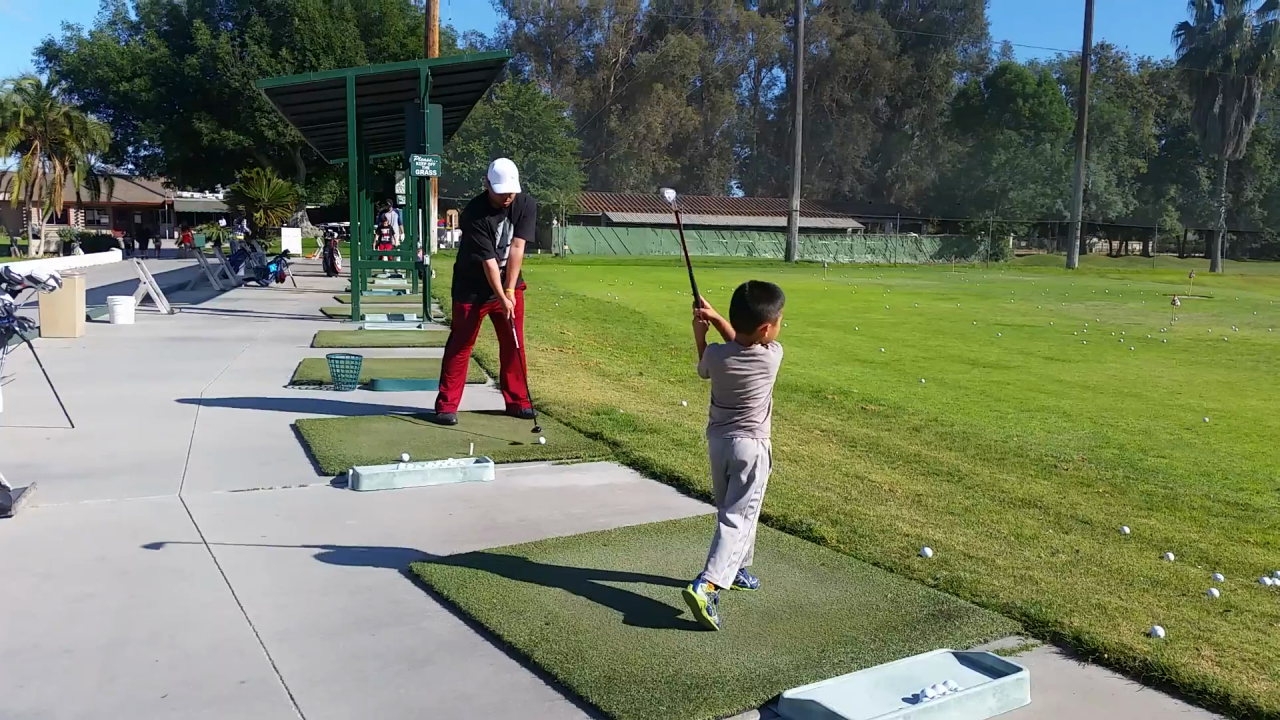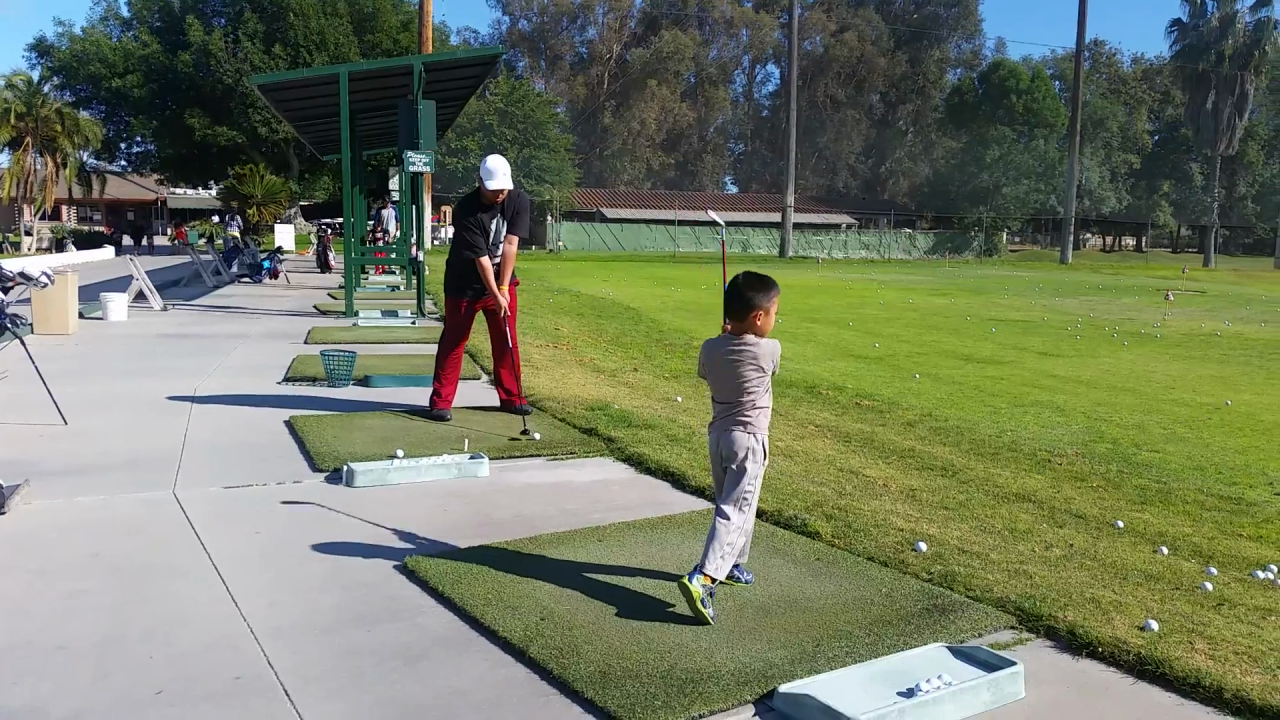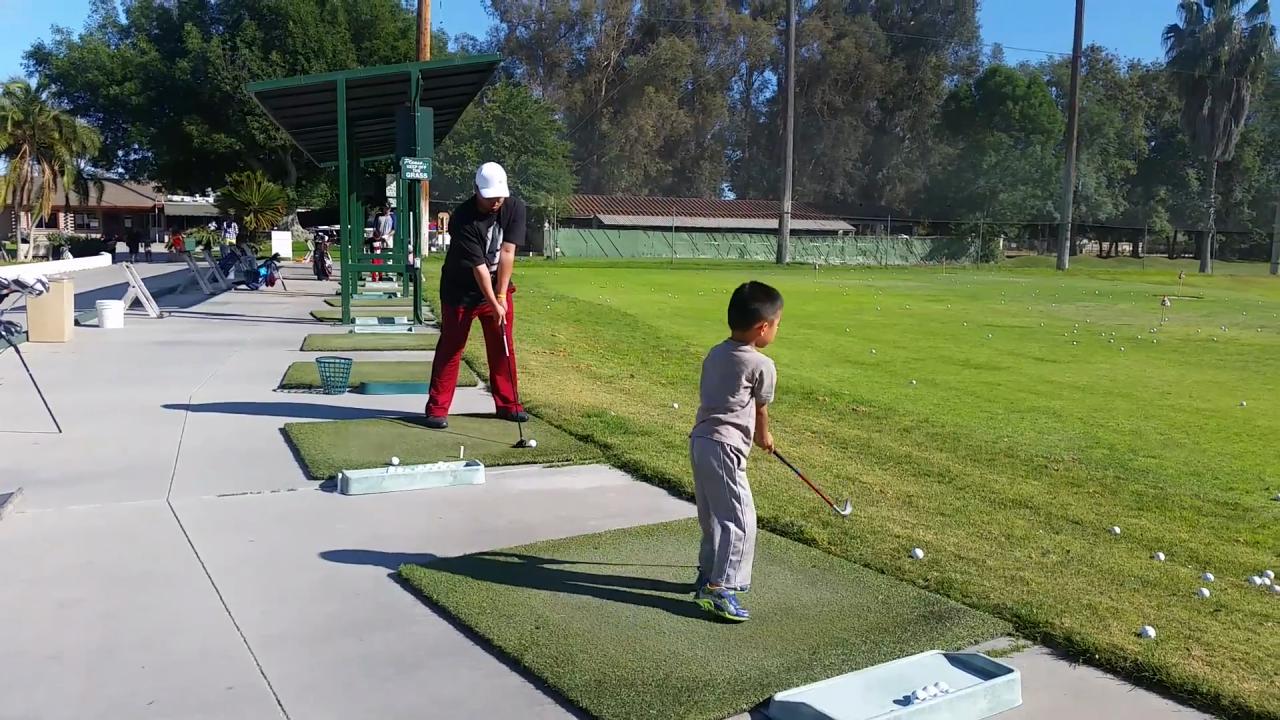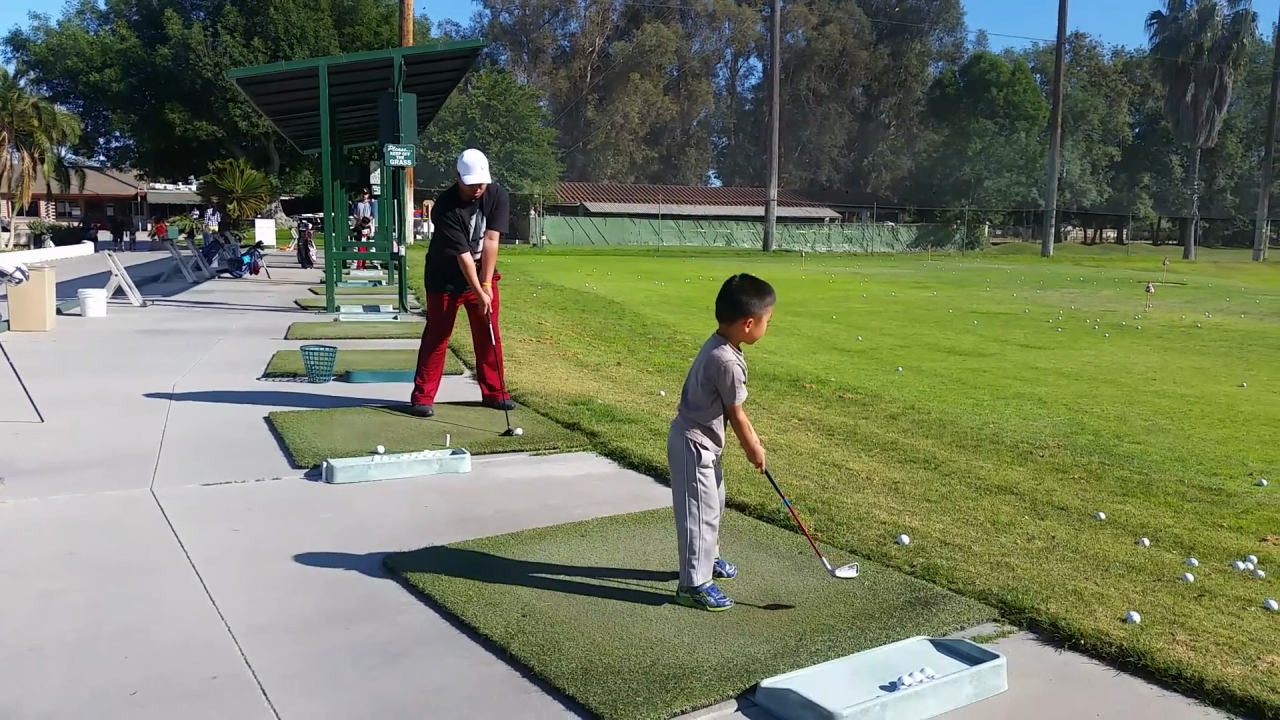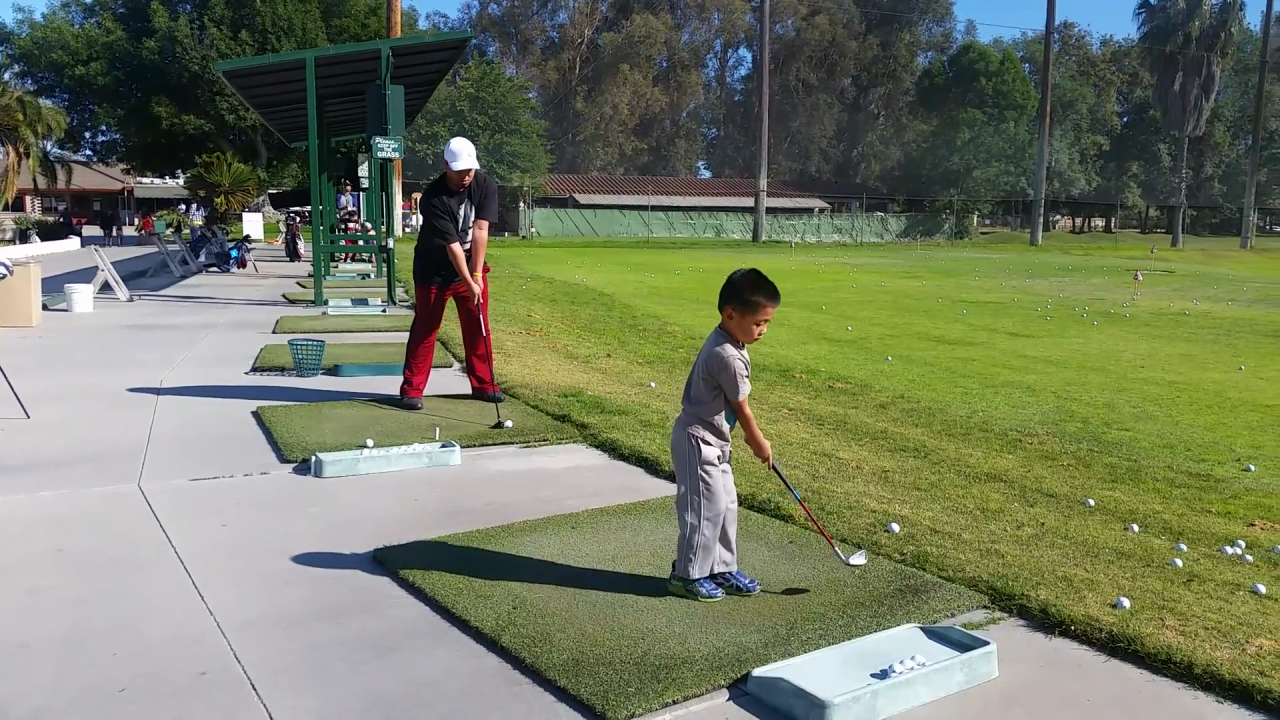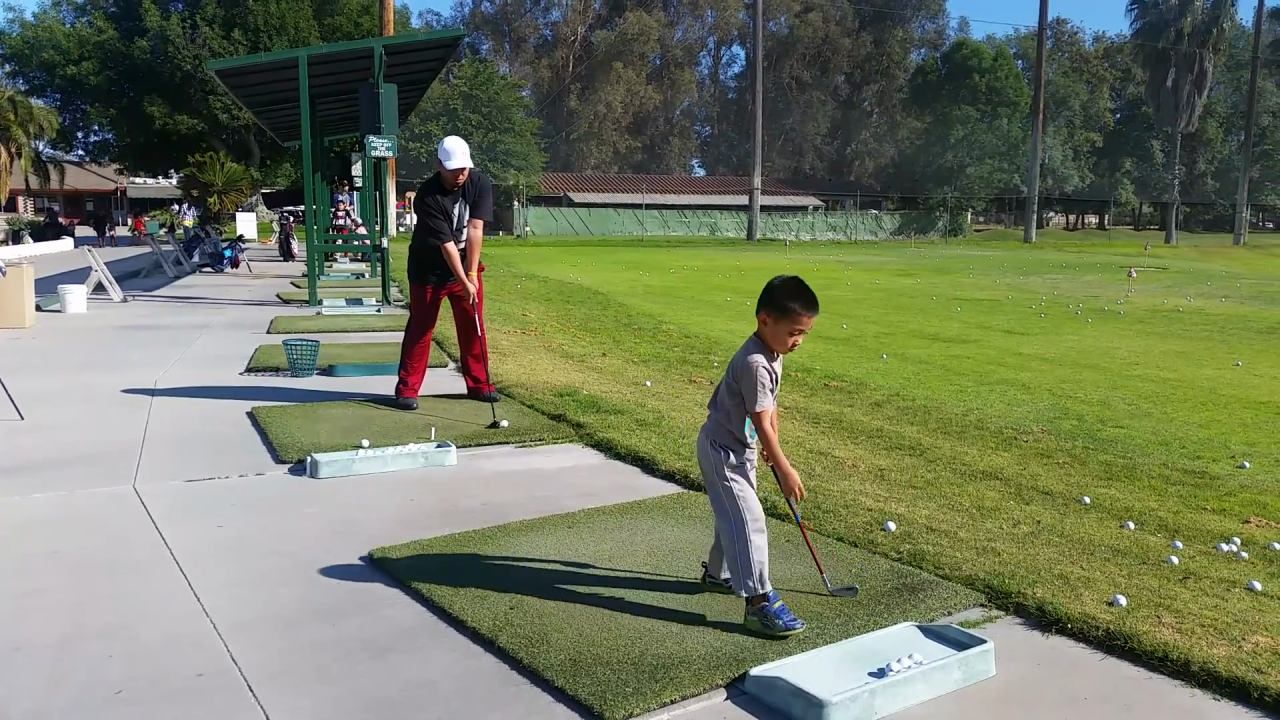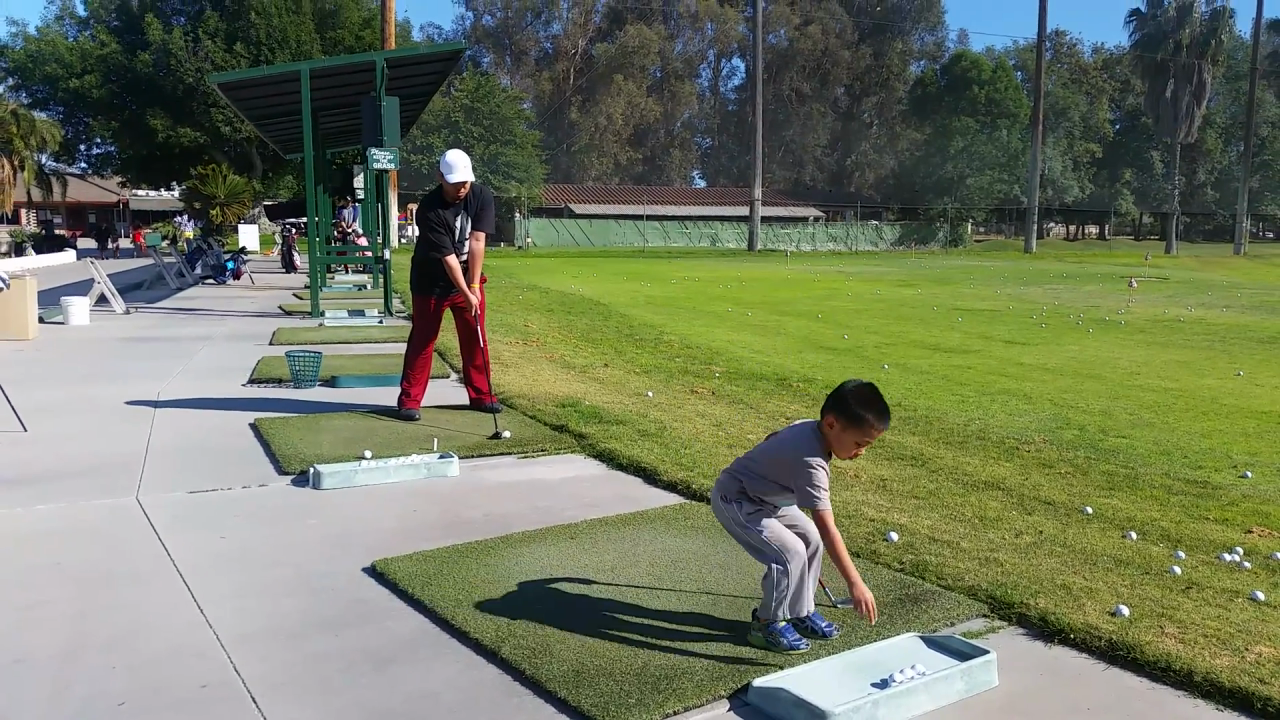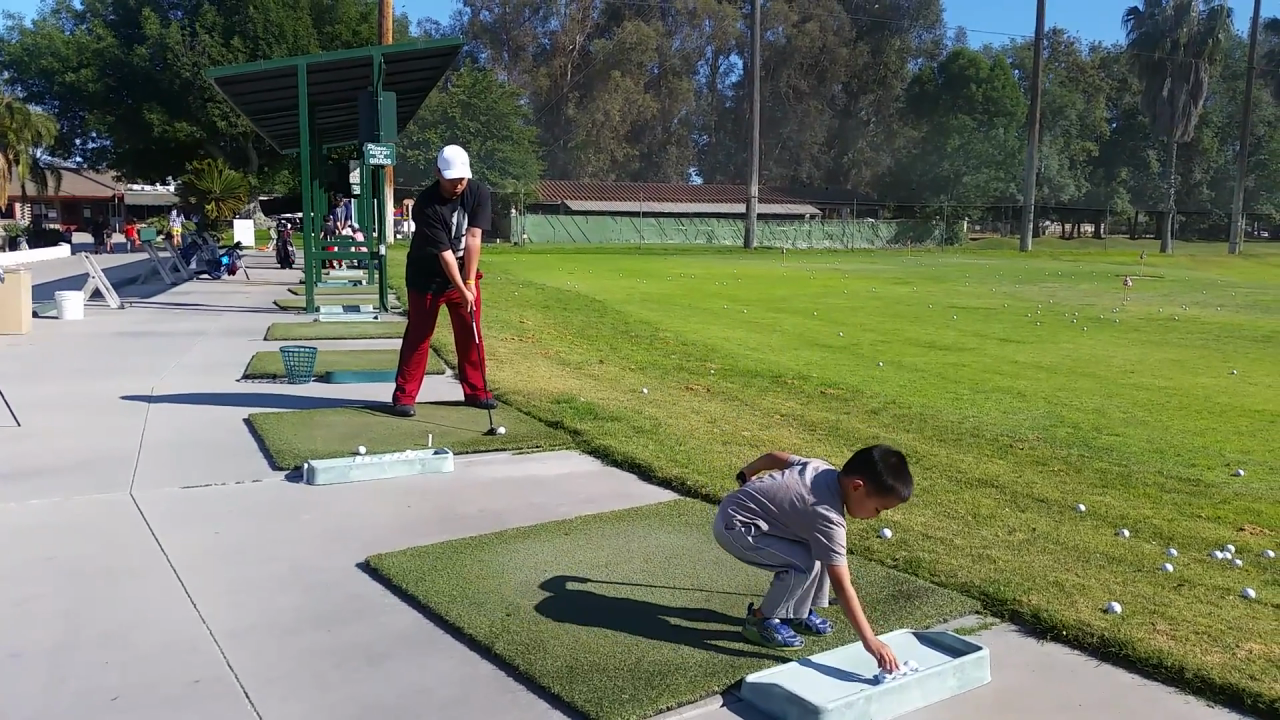
dt=0.4s
person 1, frame 1
left shoulder: (714, 356)
right shoulder: (773, 355)
left wrist: (700, 334)
right wrist: (717, 319)
left hip: (719, 442)
right hip: (752, 447)
left knee: (730, 511)
right knee: (739, 517)
left ankle: (732, 569)
right ankle: (707, 585)
person 1, frame 2
left shoulder: (710, 349)
right shoulder: (770, 350)
right wrist: (734, 334)
left hip: (718, 435)
right hip: (748, 439)
left knee: (730, 506)
right knee: (735, 512)
left ankle: (727, 564)
right ankle: (703, 577)
person 1, frame 3
left shoulder: (715, 354)
right shoulder: (762, 366)
right elbow: (760, 412)
right wrist: (764, 438)
left hip: (703, 442)
right hip: (723, 449)
left knee: (716, 516)
right knee: (740, 520)
left ankle: (713, 574)
right ankle: (716, 587)
person 1, frame 4
left shoulder: (718, 346)
right shoulder: (728, 362)
right elbow: (734, 413)
left wrist: (751, 435)
right wrist: (753, 449)
left hip: (701, 441)
right hip: (695, 444)
left knee: (711, 506)
right knee: (701, 513)
left ankle: (706, 559)
right ankle: (694, 584)
person 1, frame 5
left shoulder: (723, 342)
right shoulder: (729, 357)
right elbow: (741, 408)
left wrist: (751, 435)
right wrist: (759, 442)
left hip: (711, 438)
right hip: (698, 440)
left knee: (723, 507)
right knee: (705, 511)
left ankle: (721, 569)
right ankle: (686, 574)
person 1, frame 6
left shoulder: (769, 353)
right shoulder: (755, 363)
left elbow: (768, 408)
right elbow: (761, 424)
left wrist: (771, 449)
right wrist: (785, 470)
left hip: (742, 446)
right hip: (723, 449)
left knee: (736, 516)
right knee: (748, 521)
left ankle: (719, 573)
right ankle: (760, 602)
person 1, frame 7
left shoulder: (810, 427)
right shoulder: (811, 462)
right elbow: (829, 531)
right wrist: (855, 583)
left hip: (758, 493)
right hip: (732, 500)
left knee: (810, 538)
right knee: (790, 553)
left ankle: (799, 612)
right ankle: (766, 624)
person 1, frame 8
left shoulder: (824, 469)
right shoulder: (828, 518)
left elbow: (775, 458)
right elbow: (842, 585)
left wrist: (746, 475)
right wrist: (870, 640)
left hip: (741, 507)
right hip: (735, 526)
left knee: (818, 552)
right knee: (805, 565)
left ankle: (798, 610)
right ankle: (761, 620)
person 2, frame 1
left shoulder: (526, 205)
right shoulder: (474, 214)
left elbow: (517, 248)
right elbow: (488, 260)
left wrist: (510, 290)
right wrist: (501, 297)
left hip: (509, 285)
right hip: (472, 288)
left knee: (514, 344)
right knee: (460, 344)
left ankle: (517, 400)
right ankle: (446, 404)
person 2, frame 2
left shoulder: (519, 201)
right shoulder: (466, 211)
left elbow: (510, 245)
right elbow: (480, 257)
left wrist: (504, 287)
right wrist: (495, 294)
left hip: (502, 281)
right hip: (465, 284)
left knee: (507, 340)
right knee: (453, 341)
left ankle: (510, 397)
right ankle: (440, 400)
person 2, frame 3
left shoulder: (516, 208)
right shoulder: (462, 219)
left elbow: (507, 253)
right elbow: (478, 266)
left wrist: (501, 296)
right wrist: (493, 303)
left hip: (498, 287)
right hip: (461, 290)
left knee: (503, 347)
right knee: (451, 347)
left ankle: (507, 403)
right ankle: (437, 408)
person 2, frame 4
left shoulder: (498, 195)
right shoulder: (445, 207)
left elbow: (491, 240)
right elbow: (462, 254)
left wrist: (487, 284)
right wrist: (478, 291)
left hip: (483, 275)
right hip: (445, 278)
left knee: (489, 334)
right knee: (437, 336)
left ankle: (493, 391)
right ankle: (422, 396)
person 2, frame 5
left shoulder: (486, 185)
right shoulder: (433, 197)
left elbow: (480, 230)
right elbow: (451, 244)
left wrist: (477, 275)
right wrist: (468, 282)
left hip: (471, 267)
right hip: (434, 271)
left knee: (477, 326)
right knee: (425, 328)
left ankle: (483, 384)
right ankle: (411, 389)
person 2, frame 6
left shoulder: (480, 184)
right shoulder: (427, 196)
left elbow: (475, 229)
right elbow: (446, 243)
left wrist: (472, 274)
right wrist: (464, 281)
left hip: (467, 266)
right hip: (429, 270)
left knee: (473, 326)
right knee: (420, 328)
left ankle: (478, 384)
right ankle: (407, 389)
person 2, frame 7
left shoulder: (482, 197)
right shoulder: (428, 209)
left elbow: (476, 242)
right elbow: (447, 256)
left wrist: (474, 286)
right wrist: (465, 294)
left hip: (468, 277)
right hip: (431, 282)
left knee: (475, 337)
right knee: (422, 339)
left ankle: (480, 394)
right ankle: (409, 399)
person 2, frame 8
left shoulder: (479, 193)
right shoulder: (426, 205)
left elbow: (473, 238)
right elbow: (443, 252)
left wrist: (470, 282)
right wrist: (461, 289)
left hip: (465, 273)
right hip: (427, 277)
left knee: (471, 332)
right knee: (418, 335)
left ankle: (475, 390)
right ankle: (404, 395)
